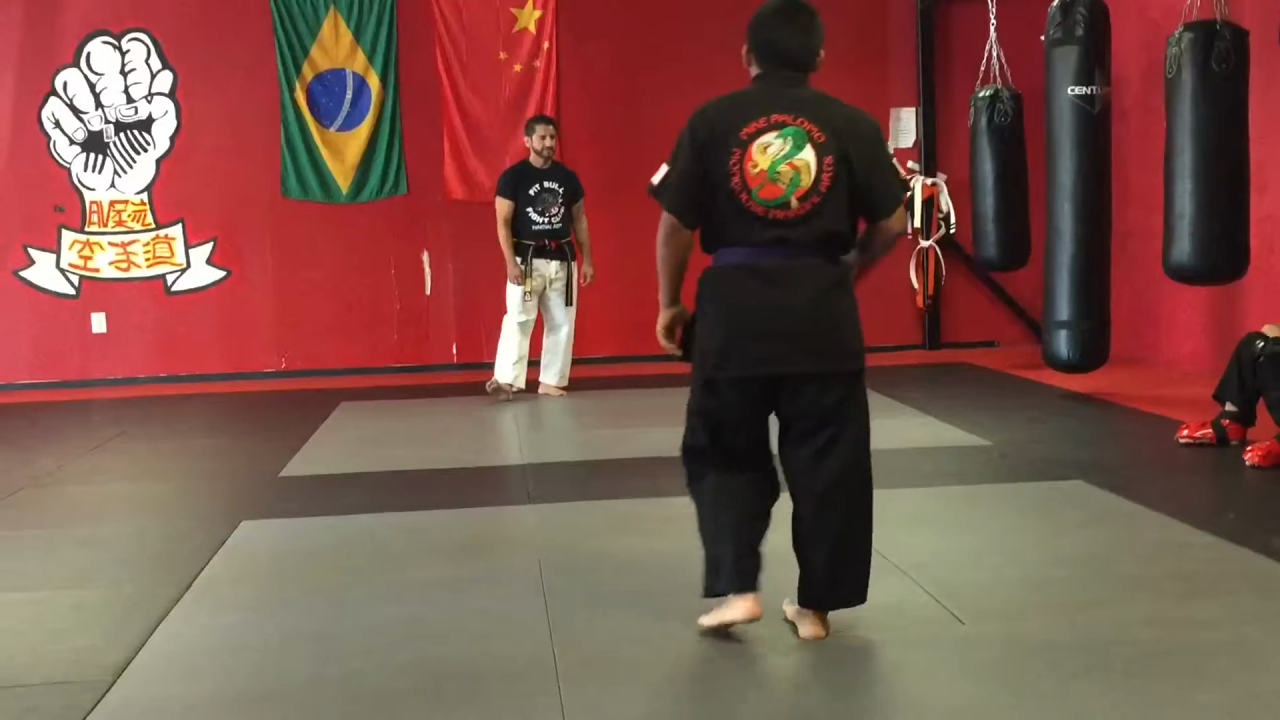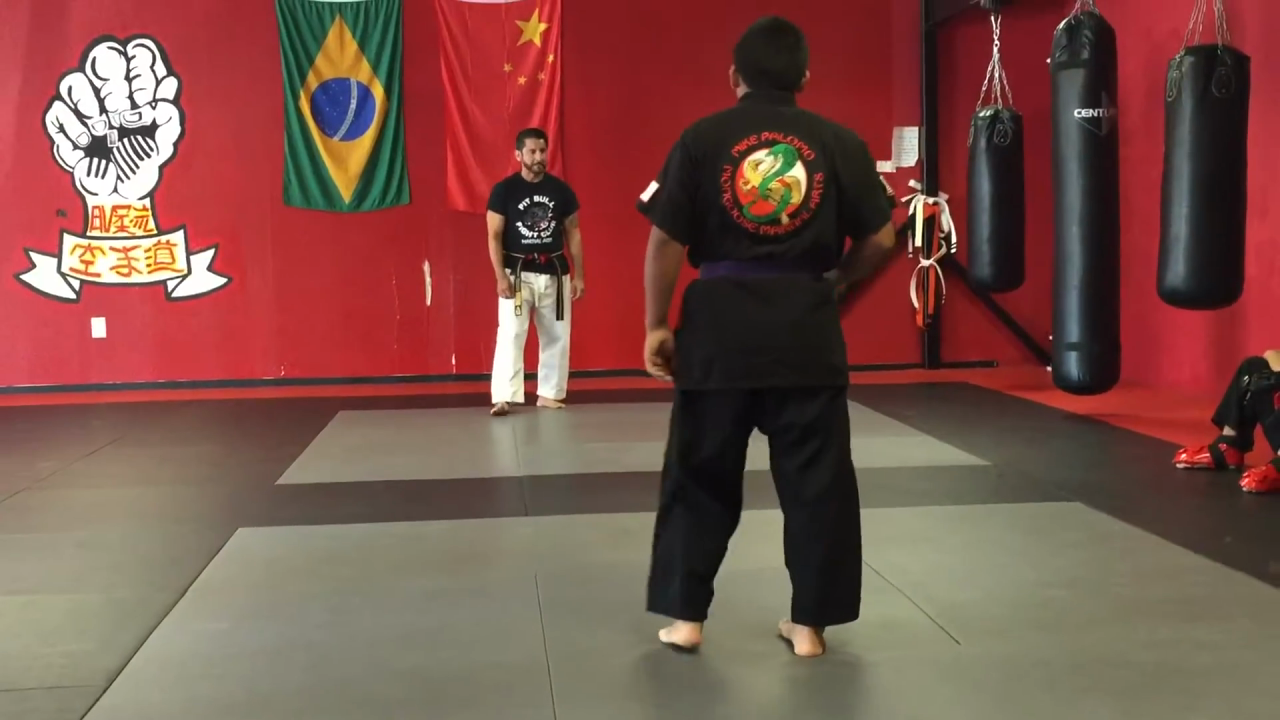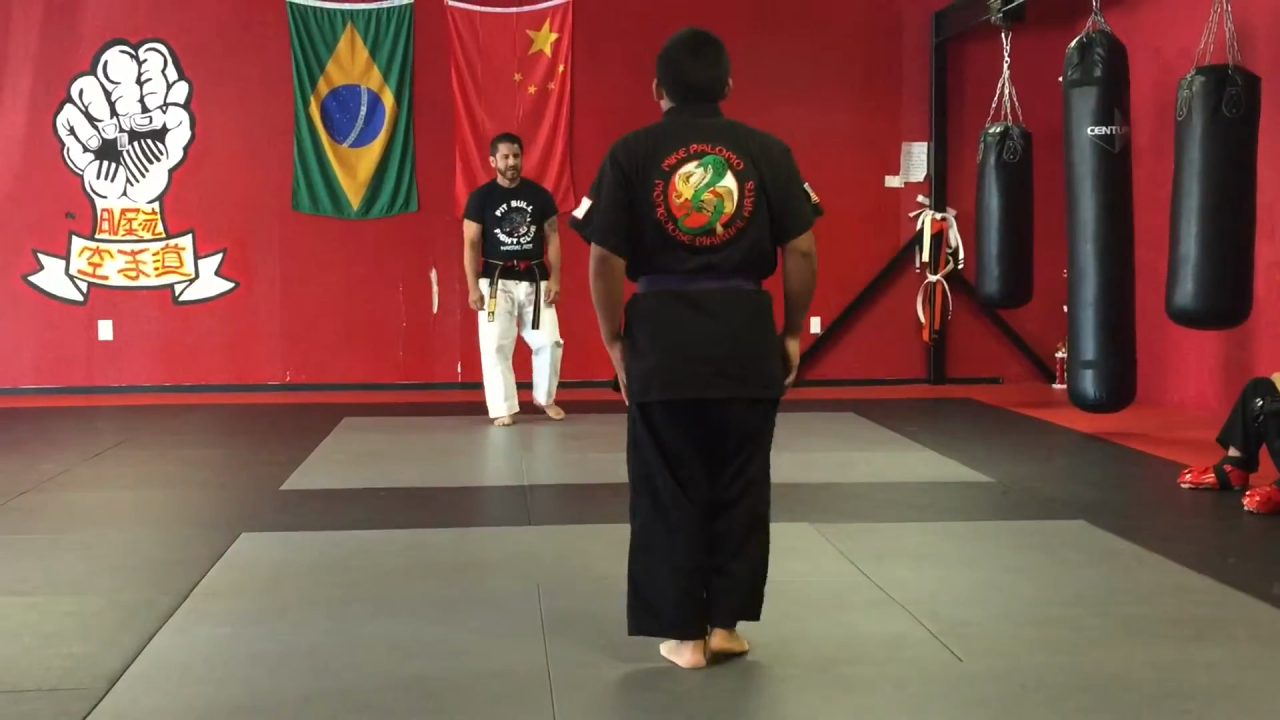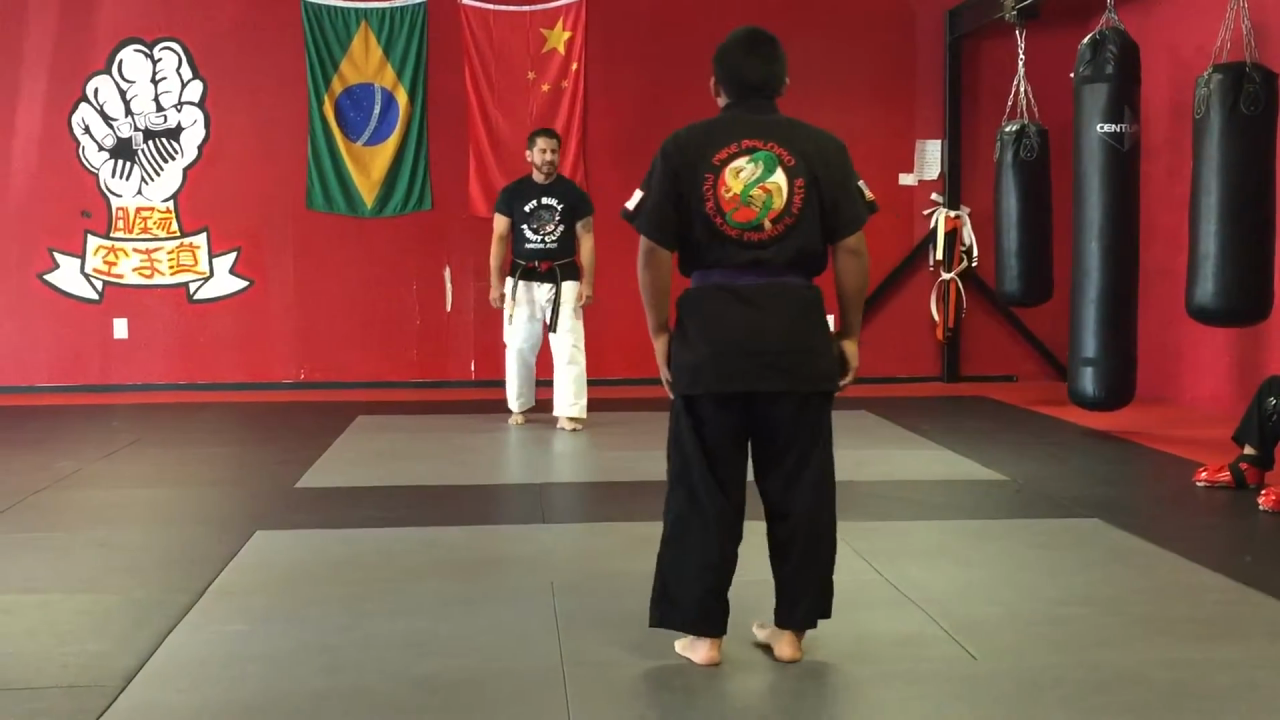
dt=0.7s
person 1, frame 1
left shoulder: (711, 121)
right shoulder: (852, 124)
left elbow: (675, 224)
right elbow: (891, 224)
left wrist: (669, 303)
left hip: (734, 305)
right hip: (821, 308)
left knee: (723, 455)
right knee: (829, 462)
left ankle: (736, 588)
right ankle: (815, 605)
person 1, frame 2
left shoulder: (701, 138)
right shoulder: (839, 142)
left elbow: (664, 240)
right elbow: (879, 240)
left wrist: (656, 325)
left hip: (717, 320)
right hip: (805, 324)
left knee: (700, 478)
right knee: (818, 479)
left ankle: (685, 615)
right ankle: (811, 622)
person 1, frame 3
left shoulder: (631, 153)
right shoulder: (766, 151)
left elbow: (605, 259)
right elbow: (801, 251)
left wrist: (616, 341)
right wrist: (792, 334)
left hip: (662, 335)
right hip: (745, 333)
left knee: (668, 490)
right knee: (741, 487)
left ankle: (684, 633)
right ankle: (726, 623)
person 1, frame 4
left shoulder: (684, 147)
right shoulder: (821, 147)
left elbow: (654, 252)
right elbow: (851, 250)
left wrist: (660, 332)
right wrist: (849, 332)
left hip: (710, 331)
right hip: (797, 331)
left knee: (704, 487)
right knee: (800, 488)
left ankle: (701, 630)
right ankle: (791, 627)
person 2, frame 1
left shoulder: (568, 177)
right shoulder: (513, 177)
left elbow: (579, 219)
right elbow: (503, 222)
left wrist: (586, 259)
right wrist: (511, 262)
left hip: (562, 259)
right hip: (527, 258)
left knee: (561, 323)
right knee: (518, 319)
left ankle: (551, 380)
right ankle: (506, 380)
person 2, frame 2
left shoulder: (561, 190)
right shoulder: (504, 190)
left elbow: (573, 233)
right elbow: (494, 236)
left wrist: (578, 274)
right wrist: (501, 276)
left hip: (554, 272)
right hip: (517, 272)
left knee: (556, 336)
right knee: (510, 334)
left ankle: (549, 393)
right ankle: (504, 398)
person 2, frame 3
left shoulder: (540, 194)
right shoulder: (480, 198)
left elbow: (552, 237)
right elbow: (471, 245)
left wrist: (554, 278)
right wrist: (473, 286)
left hip: (535, 278)
right hip: (497, 281)
left knee: (548, 342)
right knee: (496, 347)
left ankle: (545, 398)
right ankle: (503, 410)
person 2, frame 4
left shoulder: (574, 193)
right shoulder: (512, 192)
left elbow: (586, 238)
right elbow: (500, 238)
left wrist: (587, 281)
right wrist: (495, 283)
left hip: (564, 278)
right hip: (522, 279)
left knee: (568, 346)
right knee: (519, 346)
left ankle: (568, 413)
right ankle: (519, 406)
